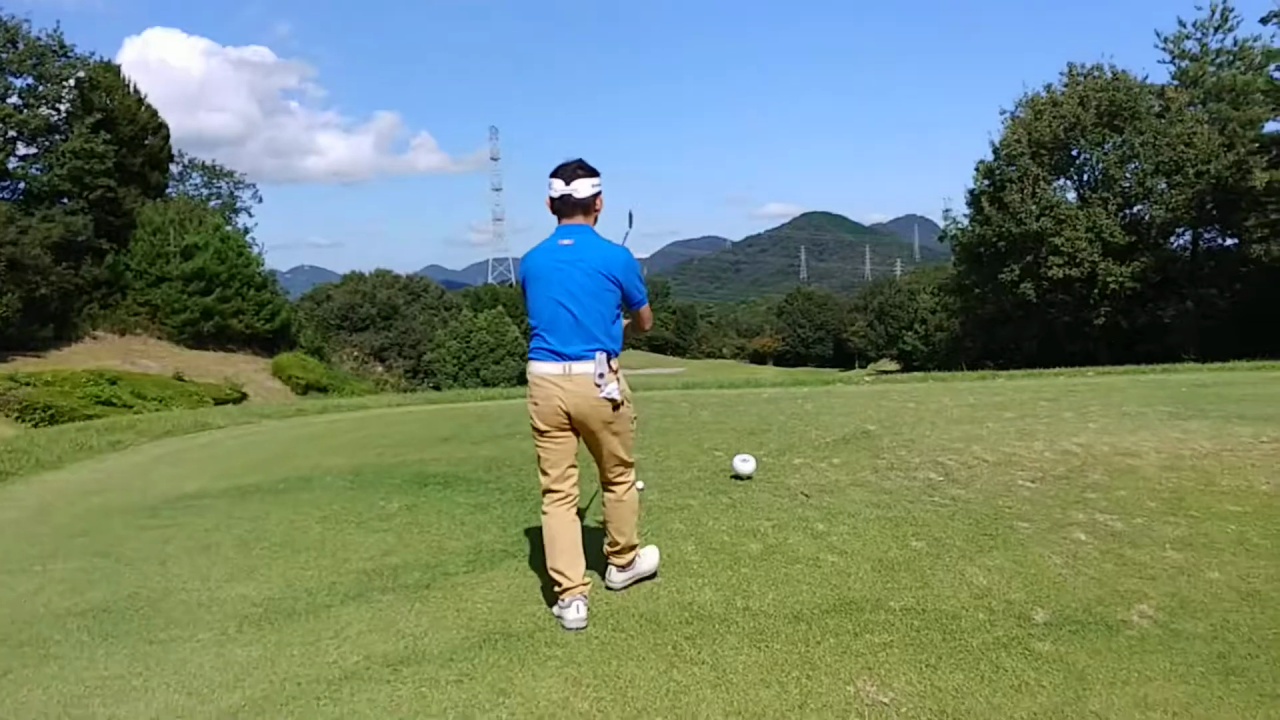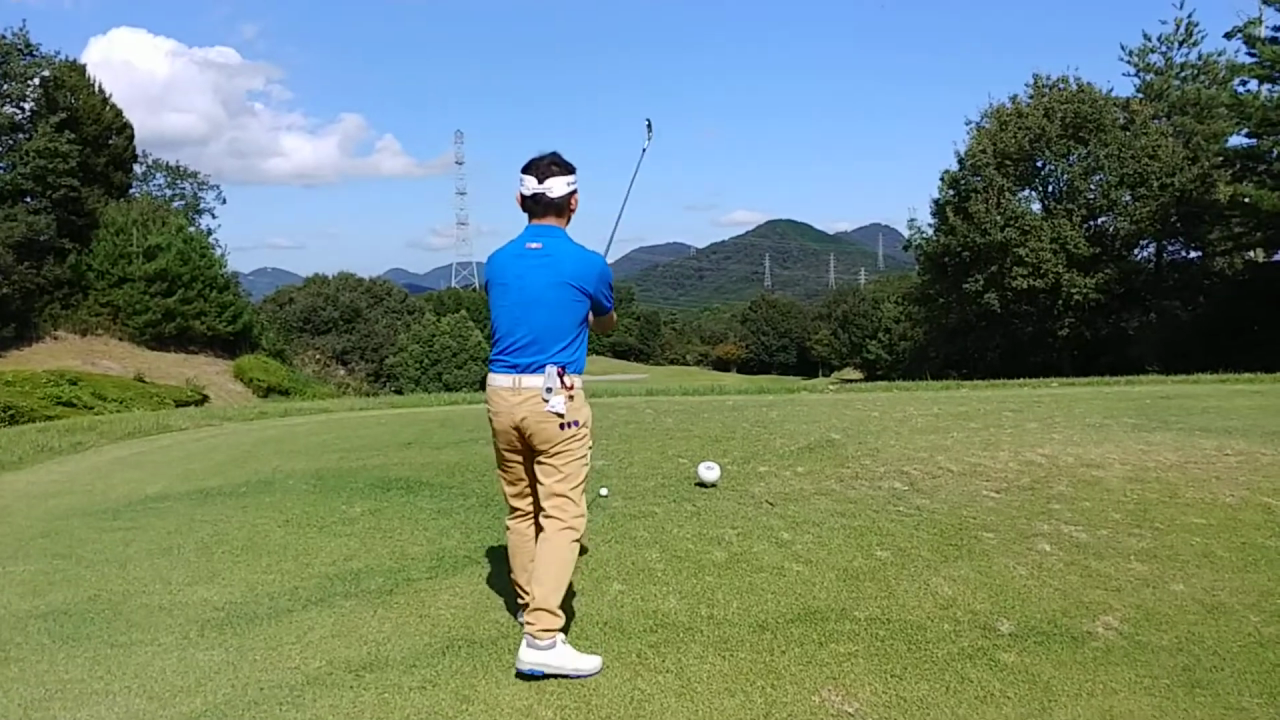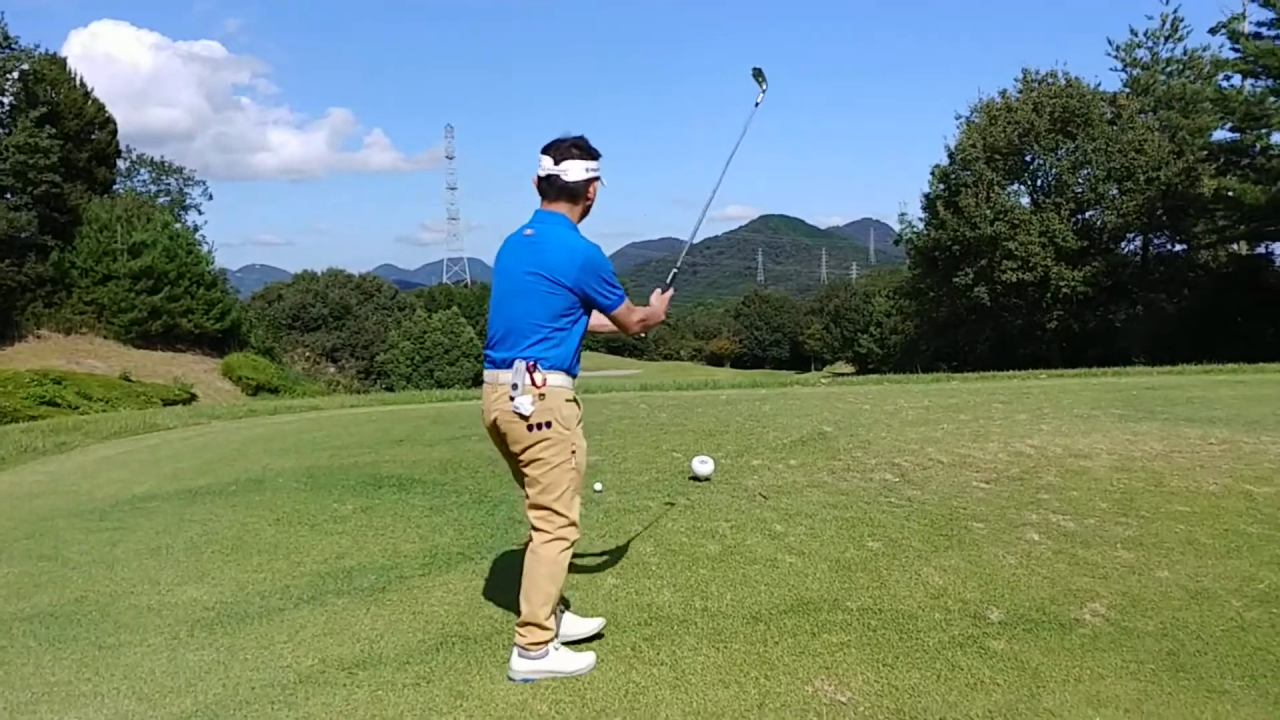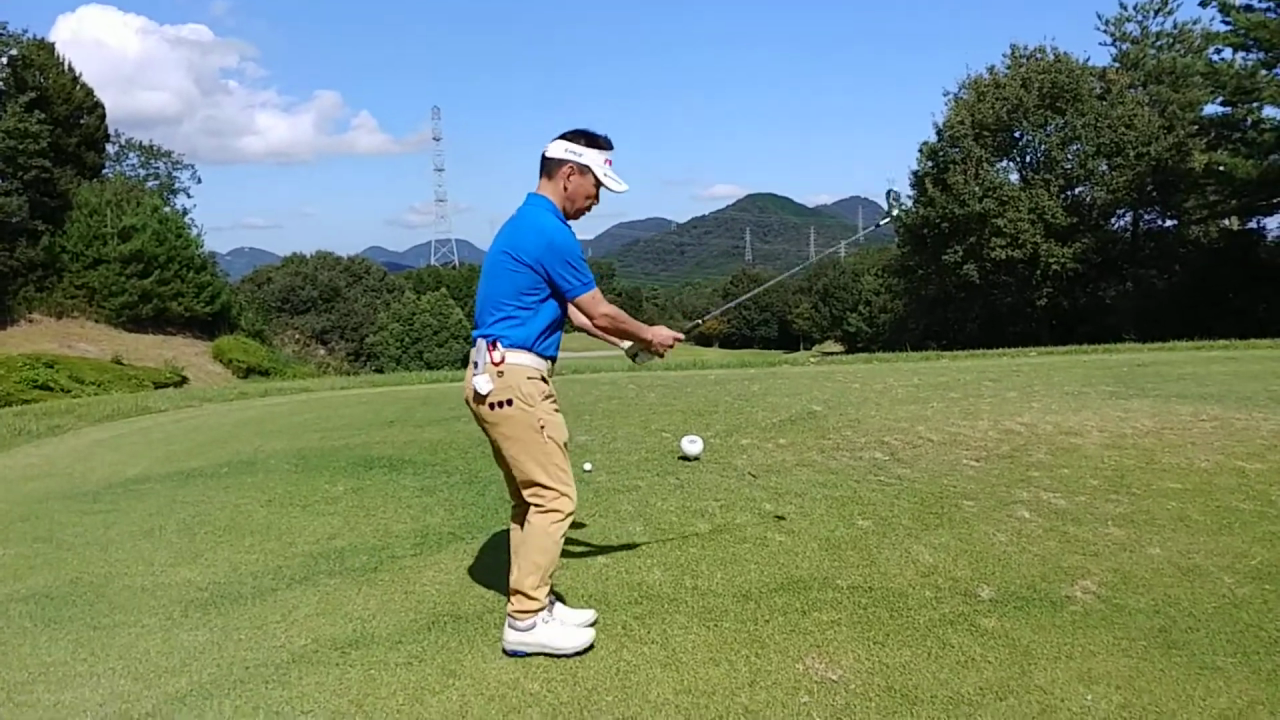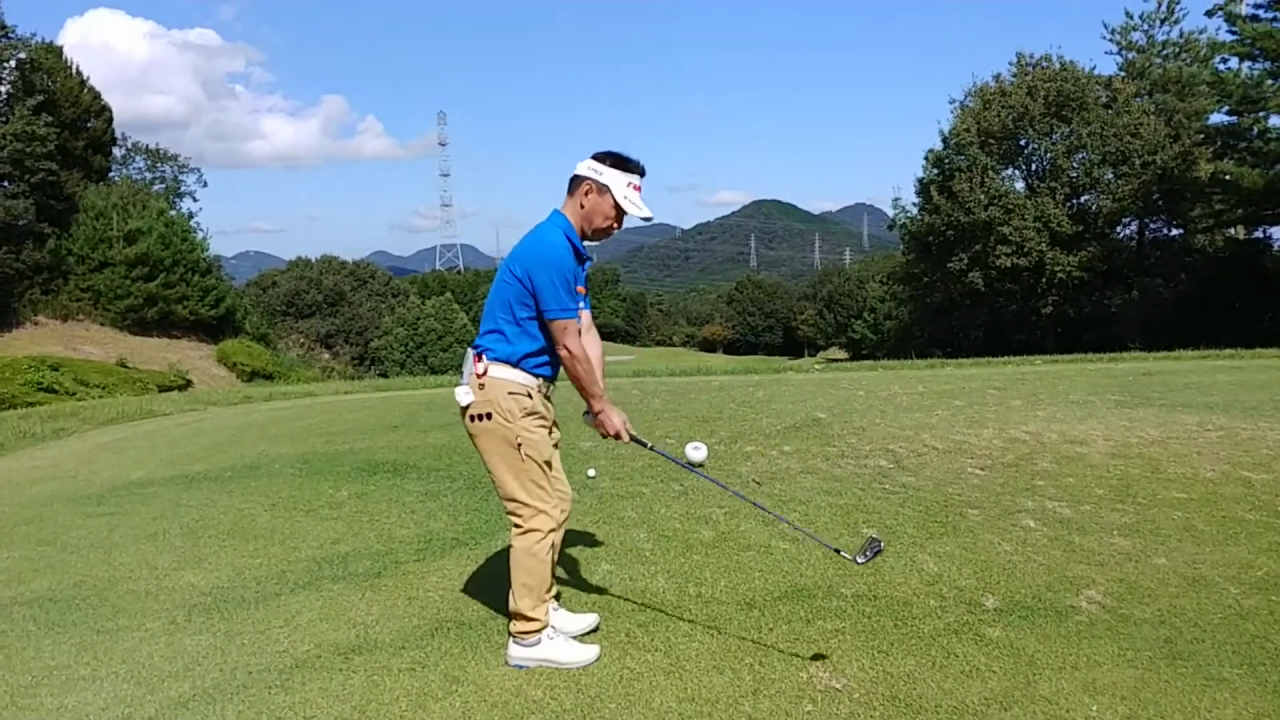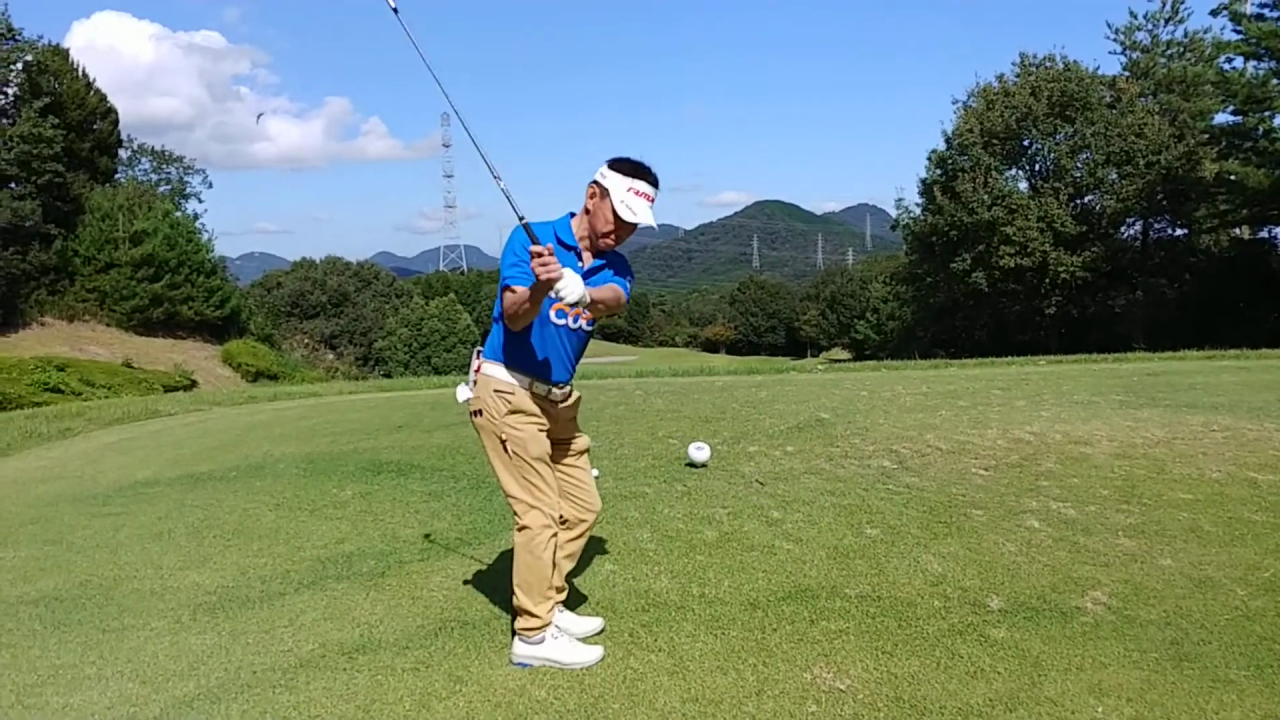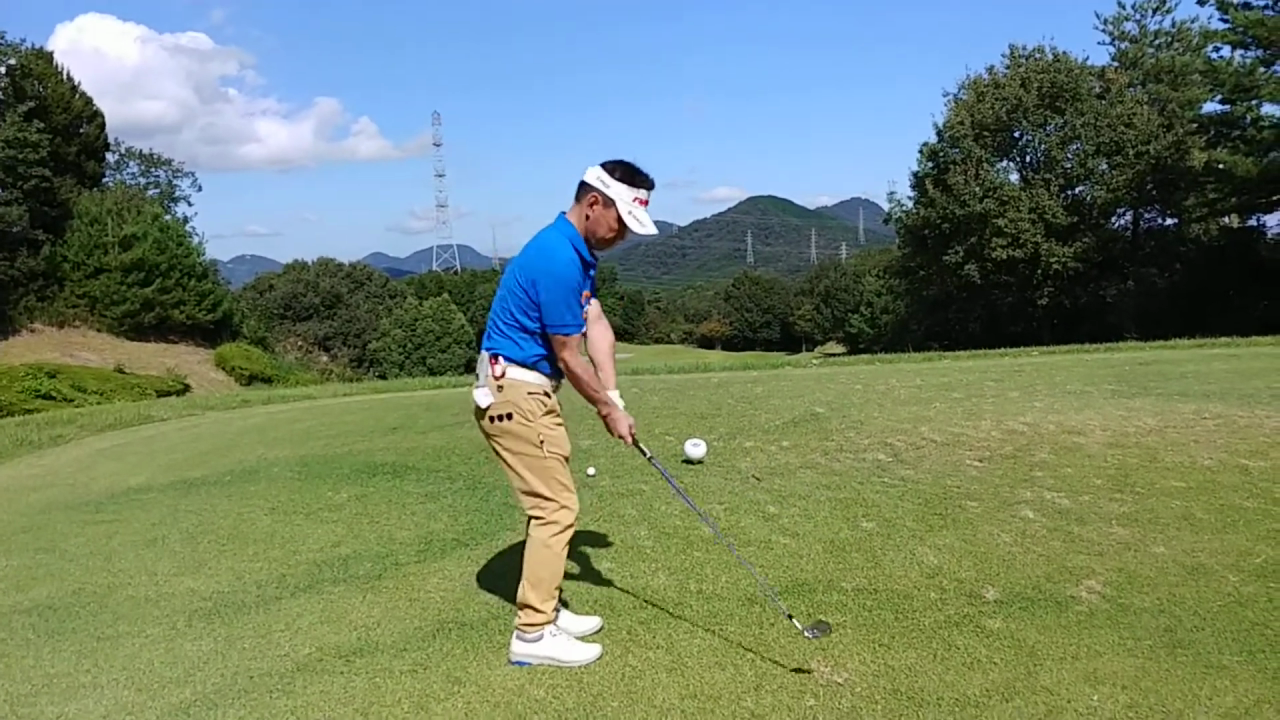
dt=0.5s
person 1, frame 1
left shoulder: (531, 262)
right shoulder: (617, 258)
right elbow: (643, 323)
left hip: (545, 382)
right hip: (599, 382)
left knee: (558, 493)
right knee: (619, 478)
left ankle: (570, 598)
right ankle: (624, 563)
person 1, frame 2
left shoulder: (497, 263)
right shoulder: (589, 264)
right elbow: (606, 324)
left hip: (503, 394)
right hip: (556, 398)
left knee: (521, 510)
right knee: (563, 518)
left ankle: (532, 608)
right ankle: (540, 638)
person 1, frame 3
left shoulder: (513, 244)
right shoulder: (579, 253)
right elbow: (632, 321)
left wrist: (631, 318)
right wrist: (656, 311)
left hip: (501, 393)
right hip: (542, 397)
left knee: (546, 515)
right knee: (556, 523)
left ankle: (547, 617)
right ankle: (533, 649)
person 1, frame 4
left shoulder: (526, 223)
right shoulder: (549, 233)
left elbow: (565, 309)
right elbow: (599, 312)
left wrist: (625, 341)
right wrist: (648, 335)
left hip: (497, 376)
right hip: (515, 378)
left knee: (530, 500)
right knee: (552, 497)
left ankle: (535, 604)
right ankle: (524, 619)
person 1, frame 5
left shoulder: (576, 255)
right shoulder: (549, 248)
left elbow: (585, 334)
right elbow: (567, 344)
left wrist: (601, 403)
right wrist: (603, 409)
left hip: (528, 394)
right hip: (505, 393)
left knee: (552, 503)
right knee: (537, 514)
left ankle: (542, 608)
right ankle: (529, 637)
person 1, frame 6
left shoulder: (616, 266)
right shoulder: (528, 239)
left elbow: (611, 300)
right elbow: (514, 318)
left wrist: (580, 293)
right wrist: (540, 288)
left hip: (558, 397)
right hip: (508, 392)
left knee: (581, 507)
right knee: (538, 513)
left ankle: (549, 609)
right ankle: (533, 635)
person 1, frame 7
left shoulder: (573, 251)
right shoulder: (558, 261)
left elbow: (598, 327)
right elbow: (568, 355)
left wrist: (612, 395)
right wrist: (610, 412)
left hip: (512, 388)
right hip: (517, 391)
left knee: (546, 505)
right knee: (554, 510)
left ankle: (542, 609)
right ankle: (532, 634)
